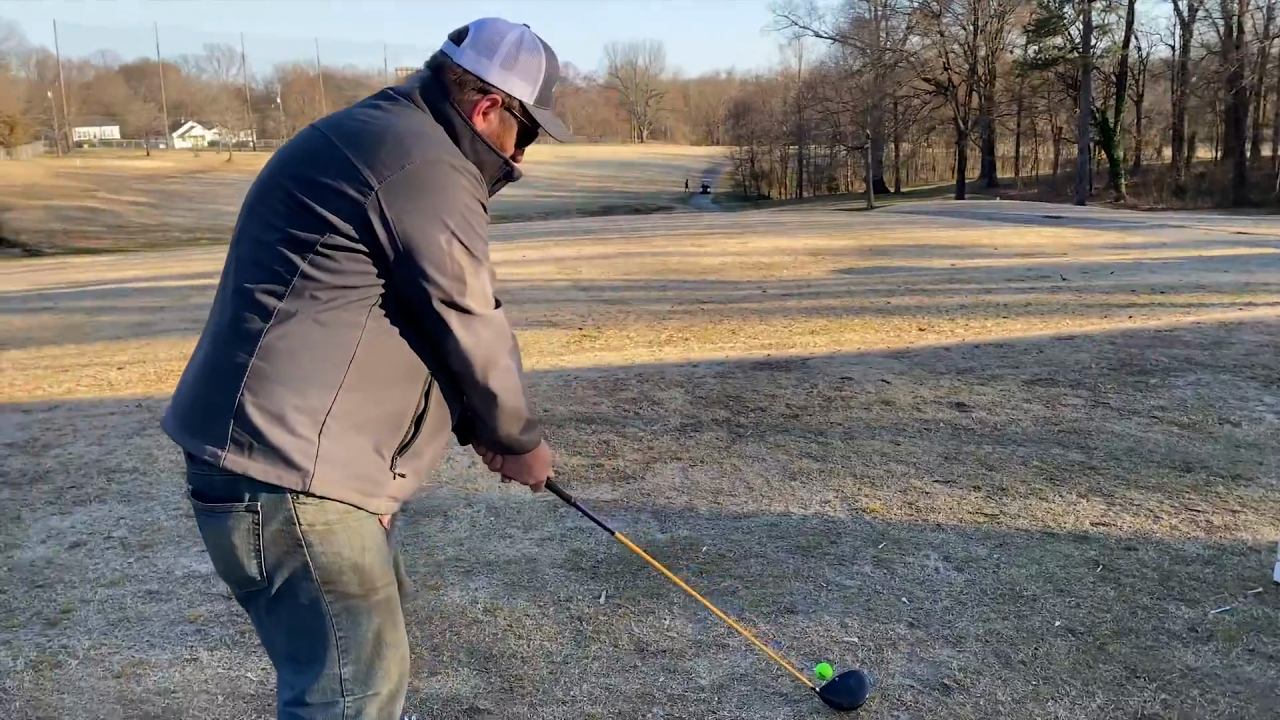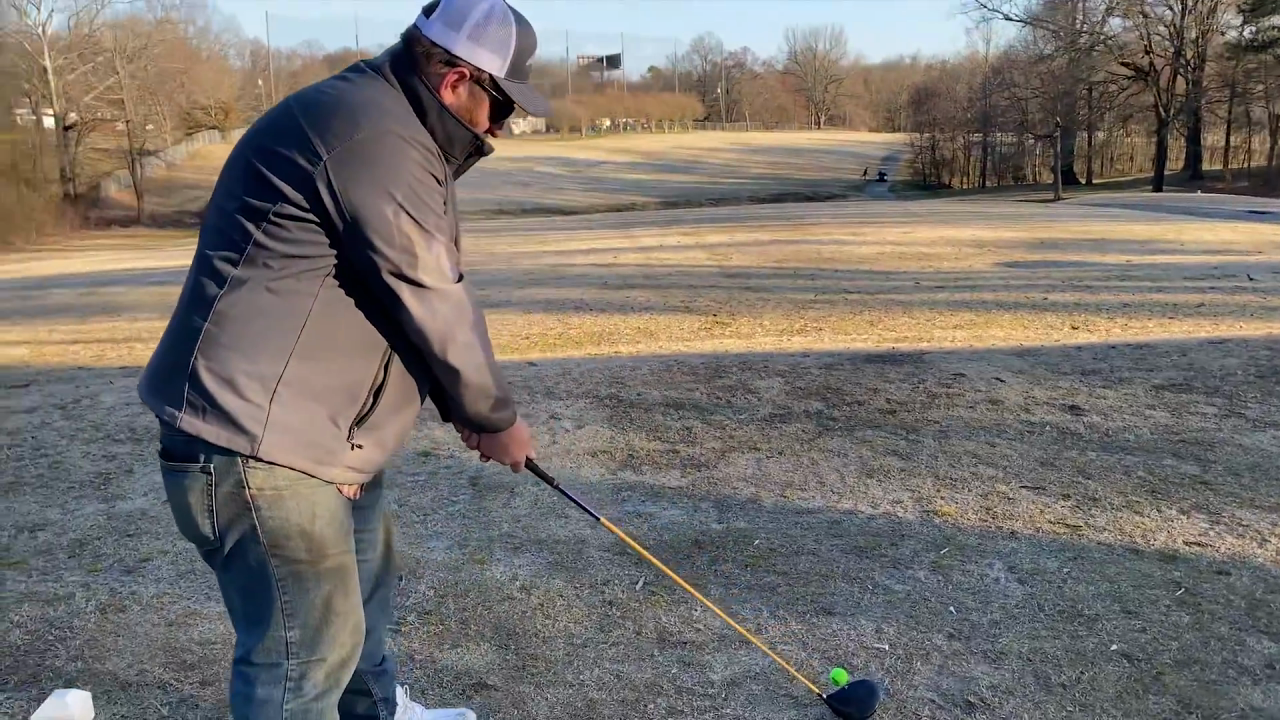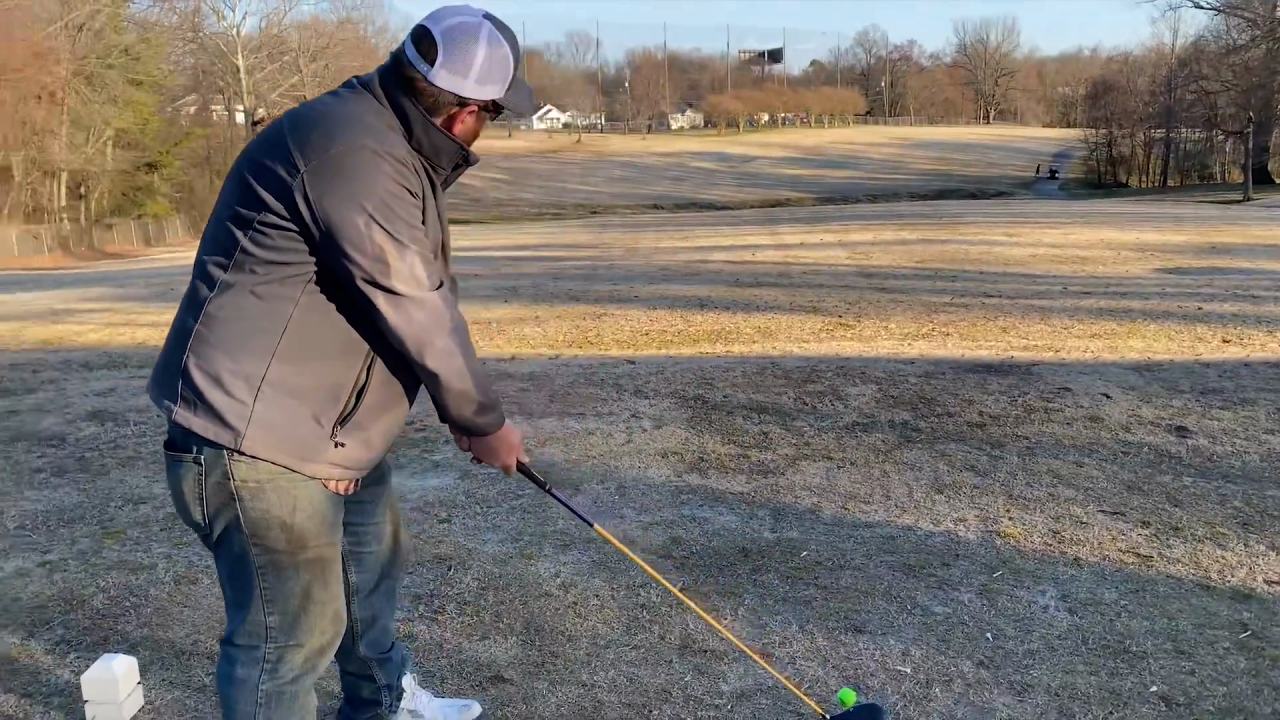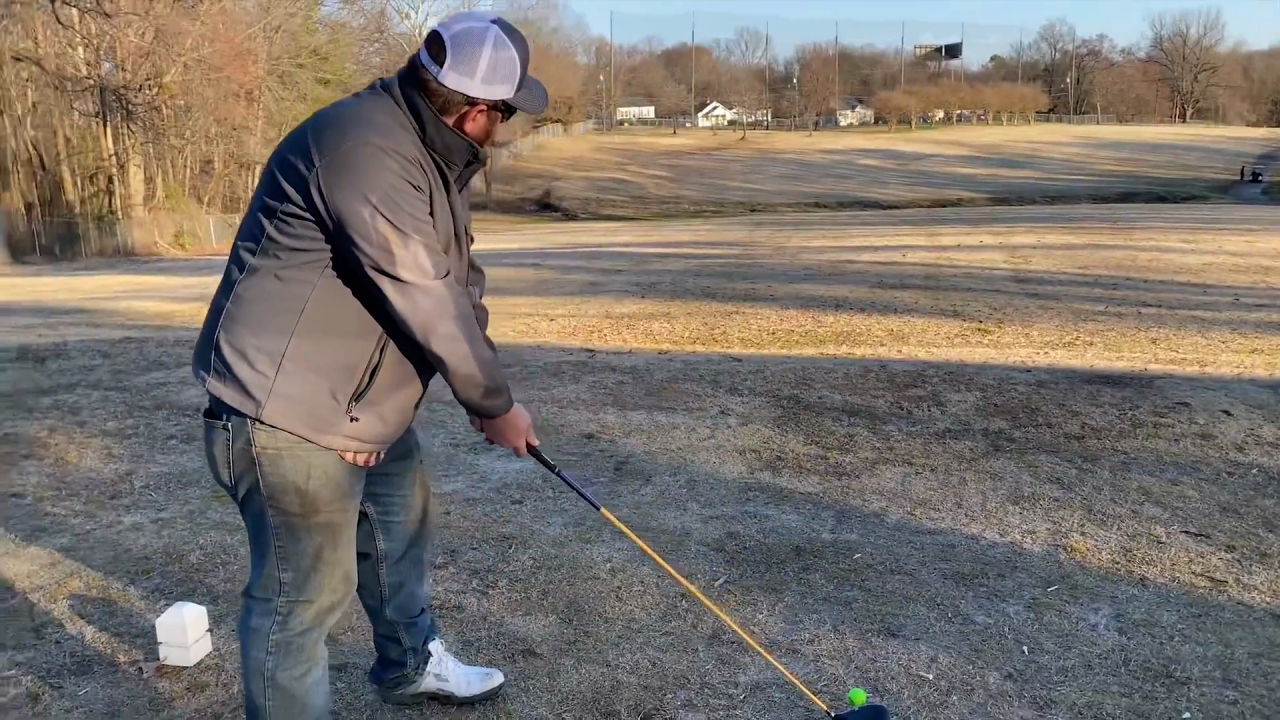
dt=0.7s
person 1, frame 1
right shoulder: (426, 167)
right elbow: (469, 329)
left wrist: (477, 427)
right wrist: (518, 440)
left hip: (288, 451)
right hip: (288, 469)
left knee: (370, 624)
person 1, frame 2
left shoulder: (378, 120)
right shoulder: (378, 139)
left elbow: (421, 295)
right elbow: (433, 306)
left wrist: (461, 407)
right wrist: (495, 417)
left hip: (311, 423)
right hip: (256, 439)
left knee: (359, 580)
right knee: (305, 650)
person 1, frame 3
left shoulder: (392, 143)
right shoulder: (354, 152)
left elbow: (428, 298)
right elbow: (413, 313)
left wrist: (467, 410)
right wrist: (484, 421)
left hip: (327, 423)
right hip: (258, 437)
left knee: (371, 563)
right knee: (288, 636)
person 1, frame 4
left shoulder: (429, 148)
right shoulder: (366, 149)
left elbow: (459, 283)
right elbow: (426, 304)
left wrist: (486, 392)
right wrist: (495, 404)
left hip: (364, 403)
right hip: (290, 413)
left knee: (399, 530)
right knee: (302, 594)
